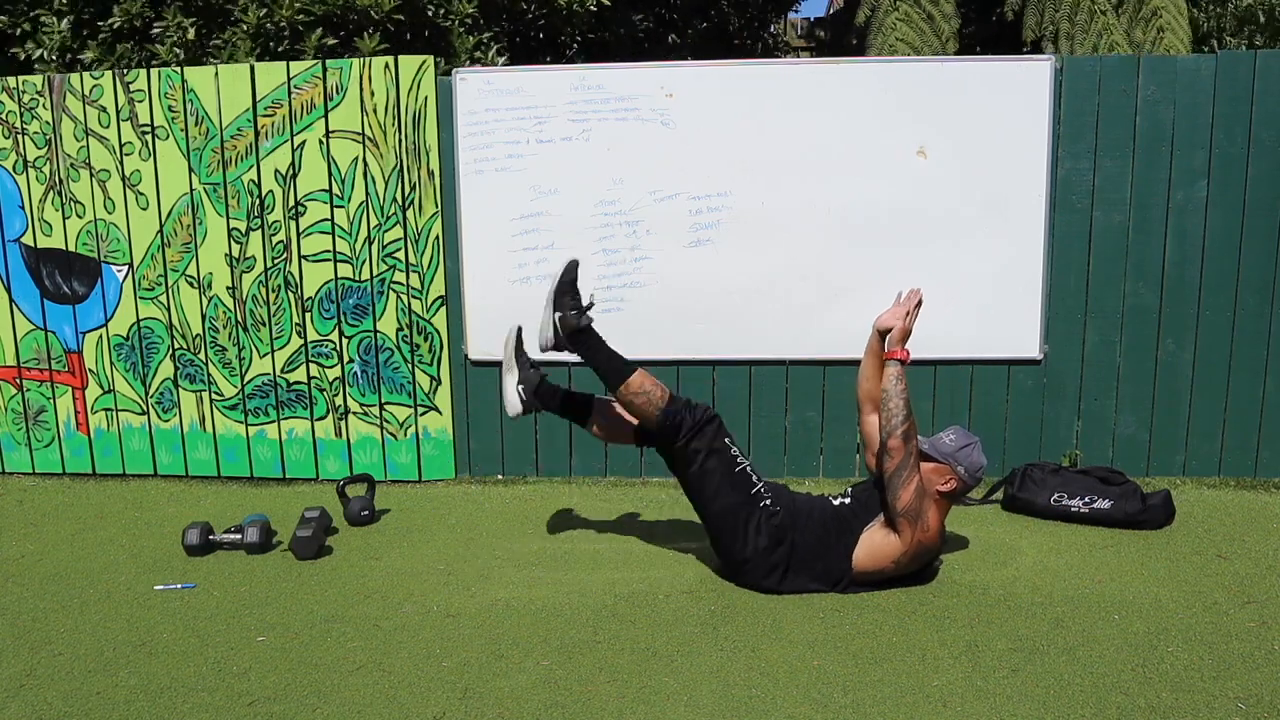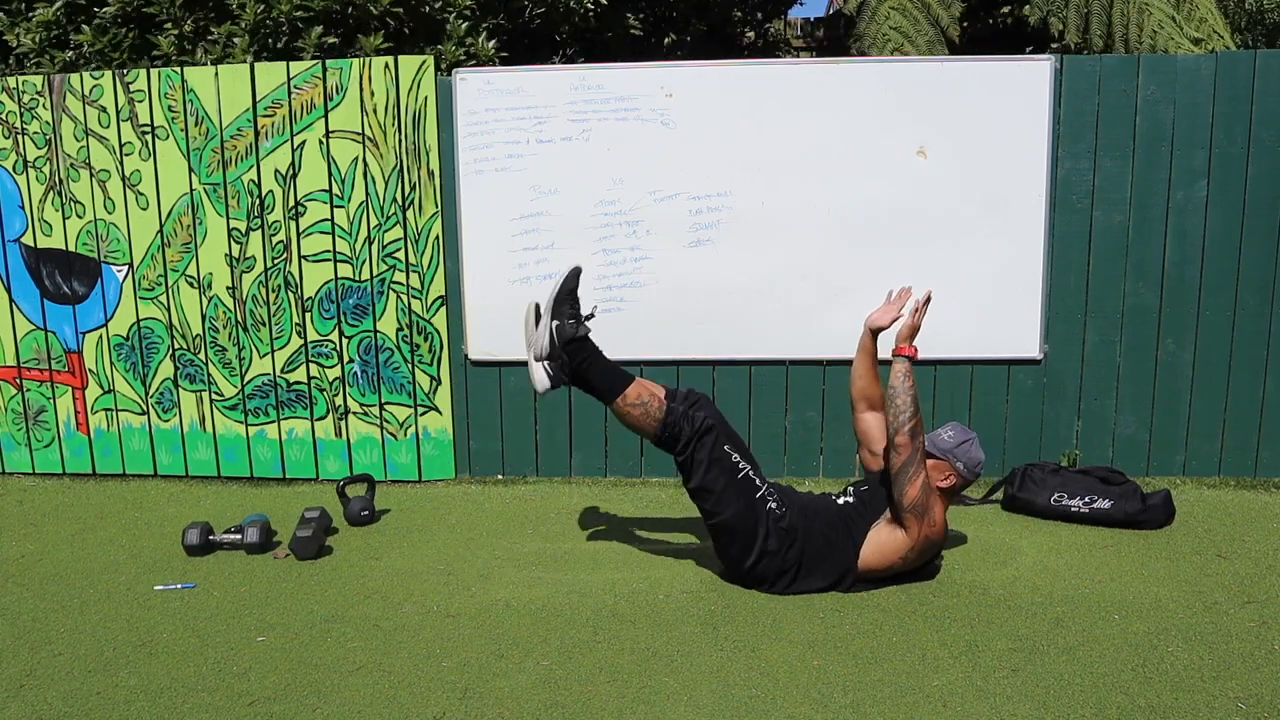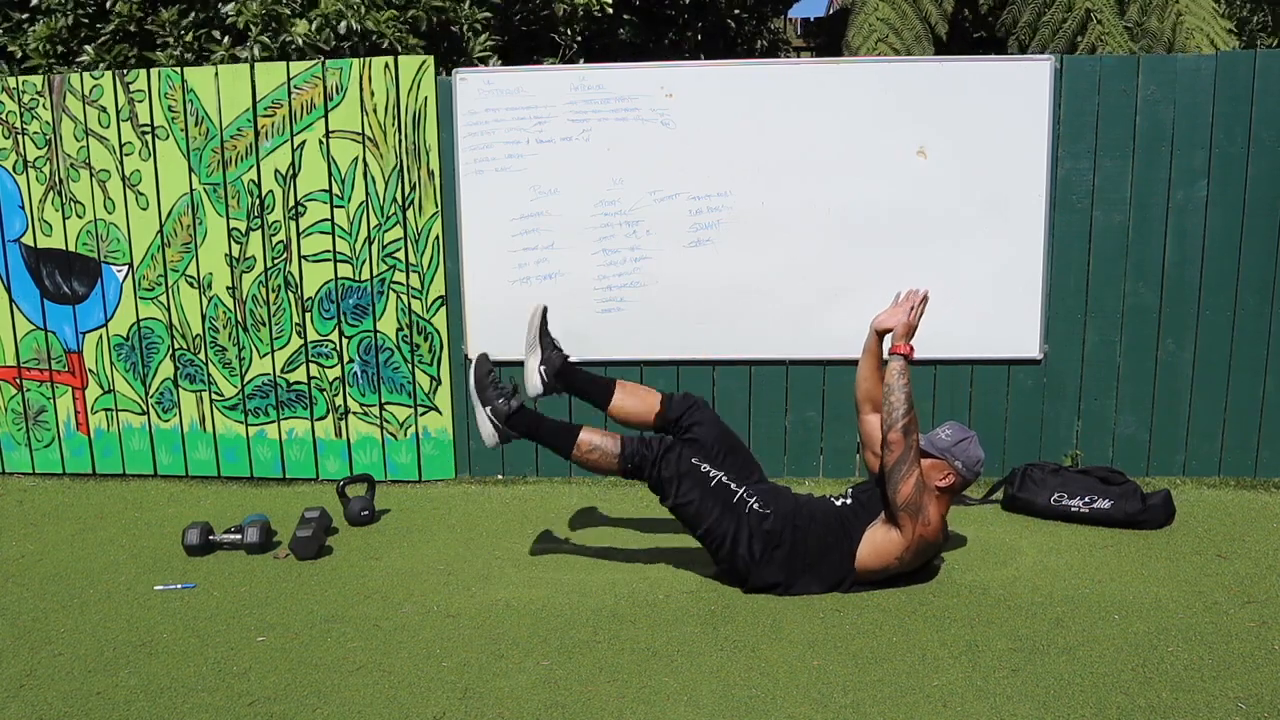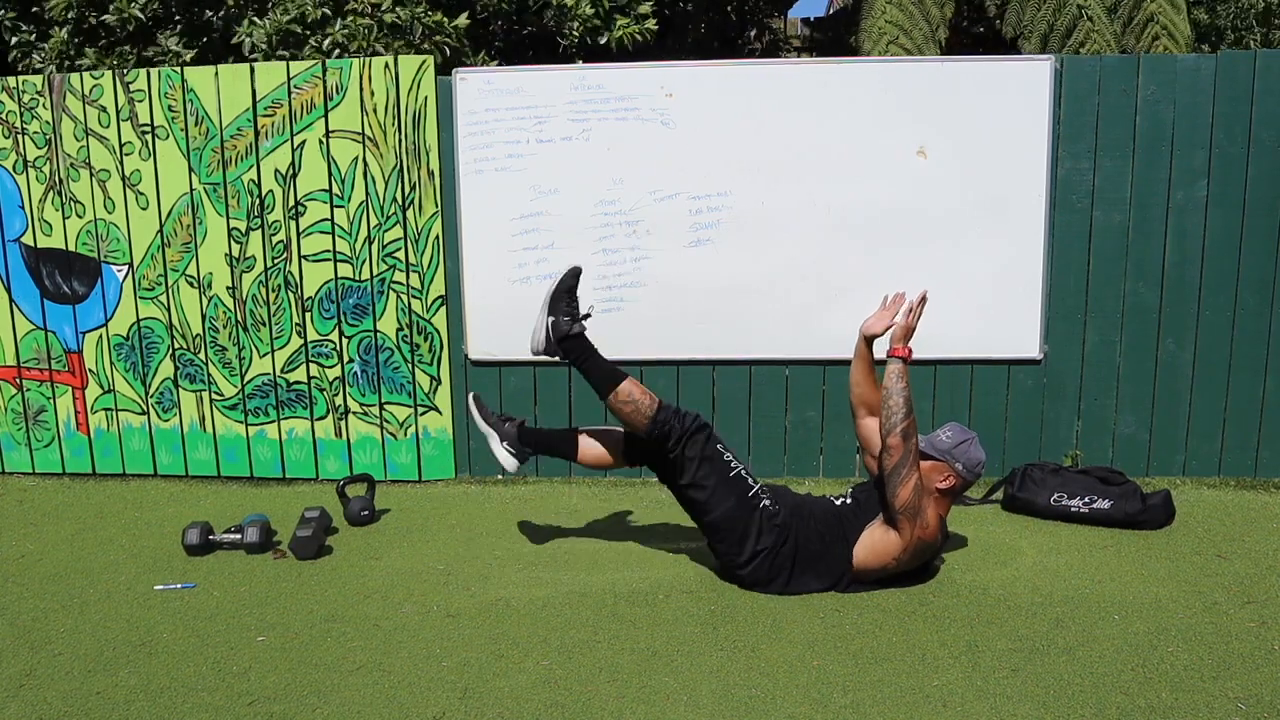
dt=0.5s
person 1, frame 1
left shoulder: (922, 530)
right shoulder: (907, 496)
left elbow: (897, 446)
right elbow: (872, 415)
left wrist: (897, 355)
right wrist: (878, 336)
left hip: (761, 548)
right hip: (776, 521)
left knee: (692, 422)
right knee: (658, 423)
left ankle: (576, 334)
right ankle: (540, 393)
person 1, frame 2
left shoulder: (924, 526)
right shoulder: (897, 489)
left elbow: (904, 447)
right elbow: (866, 409)
left wrist: (903, 356)
right wrist: (871, 335)
left hip: (770, 550)
right hip: (775, 521)
left knee: (696, 425)
right knee: (687, 411)
left ankle: (575, 351)
right ankle: (570, 366)
person 1, frame 3
left shoulder: (921, 529)
right shoulder: (903, 496)
left elbow: (897, 444)
right elbow: (870, 412)
left wrist: (901, 352)
right wrist: (876, 336)
left hip: (767, 553)
right hip: (768, 515)
left knee: (661, 456)
right knee: (686, 415)
left ankle: (517, 418)
right ankle: (560, 374)
person 1, frame 4
left shoulder: (921, 530)
right shoulder: (902, 495)
left elbow: (896, 447)
right elbow: (867, 415)
left wrist: (899, 353)
right wrist: (866, 339)
left hip: (765, 548)
right hip: (766, 517)
left knee: (682, 436)
right knee: (652, 439)
left ankle: (567, 342)
right ankle: (527, 441)
